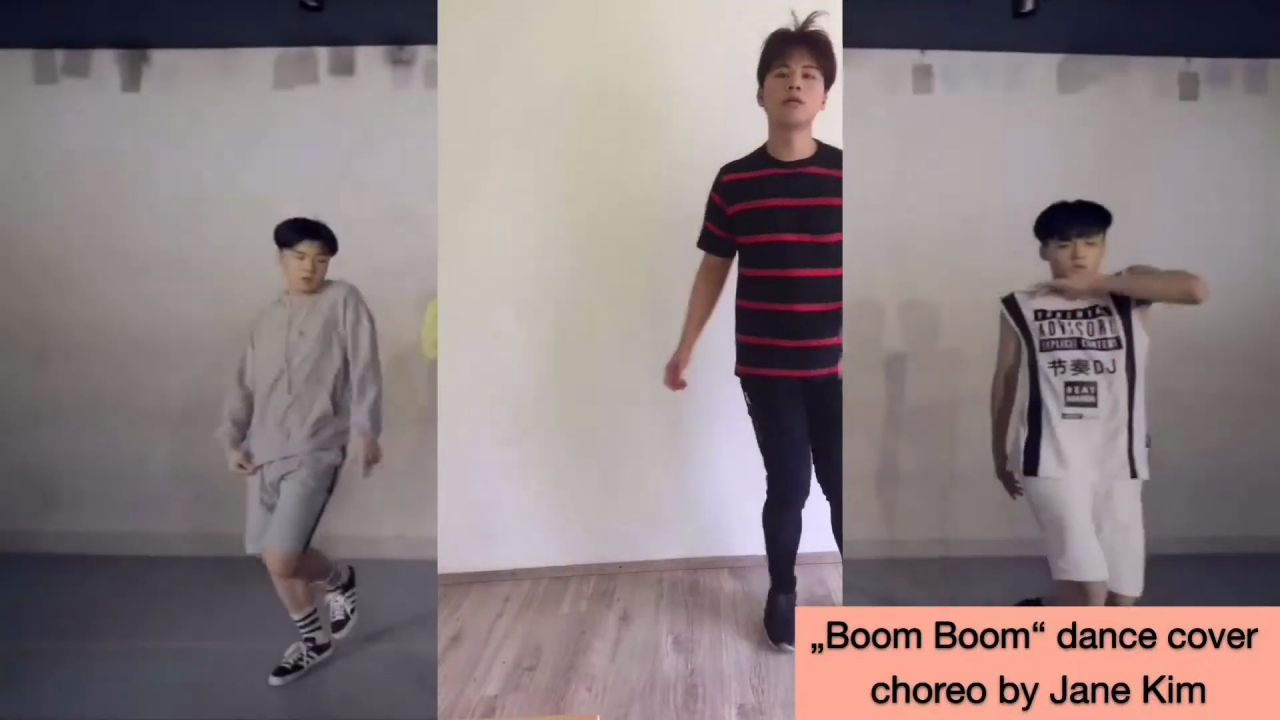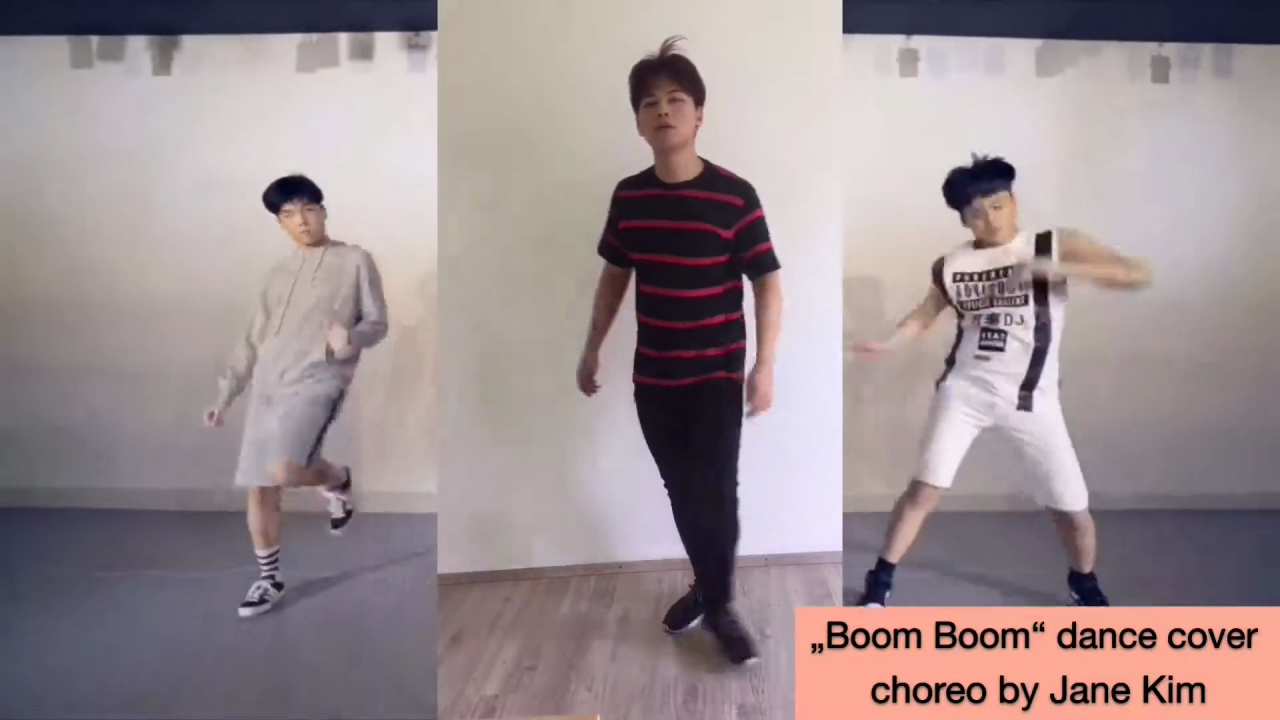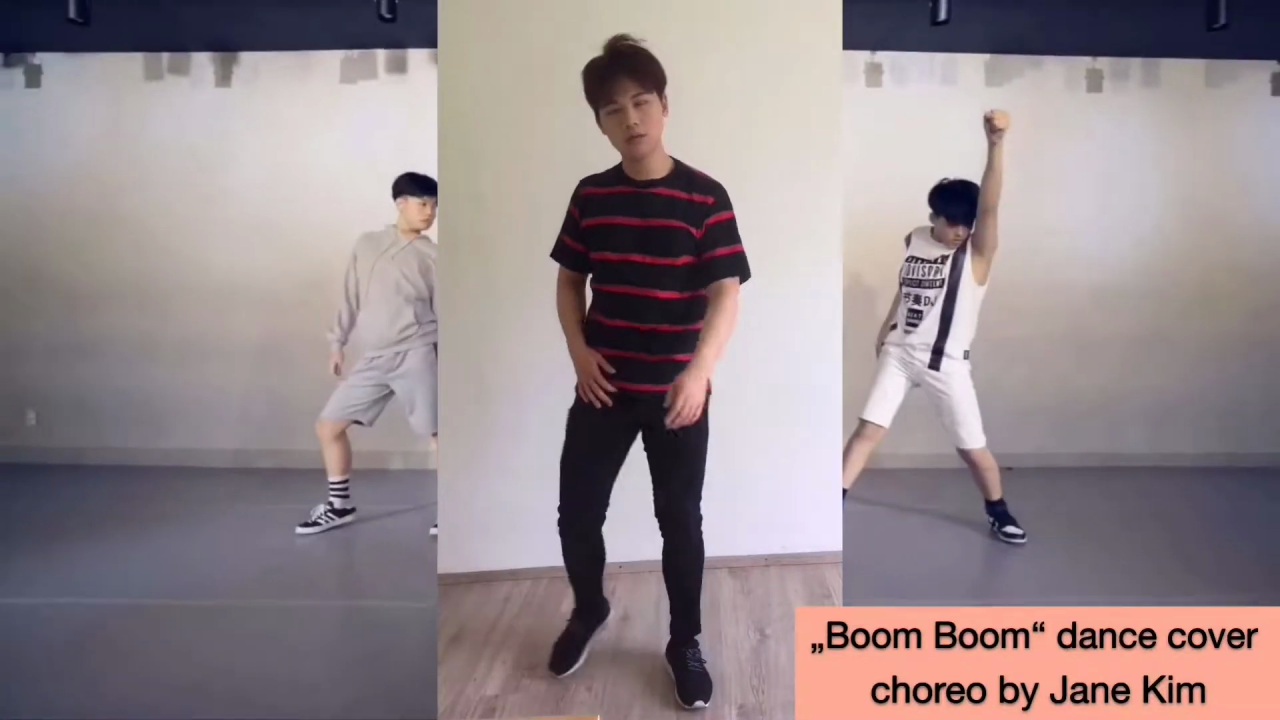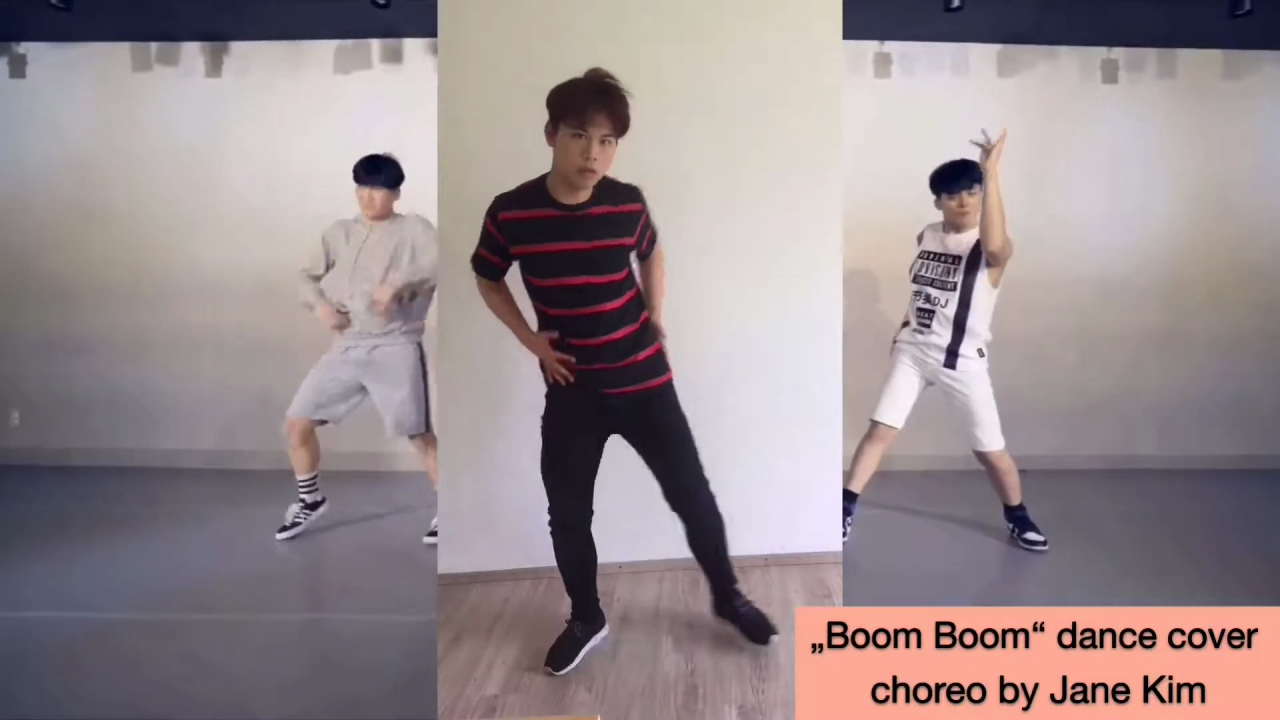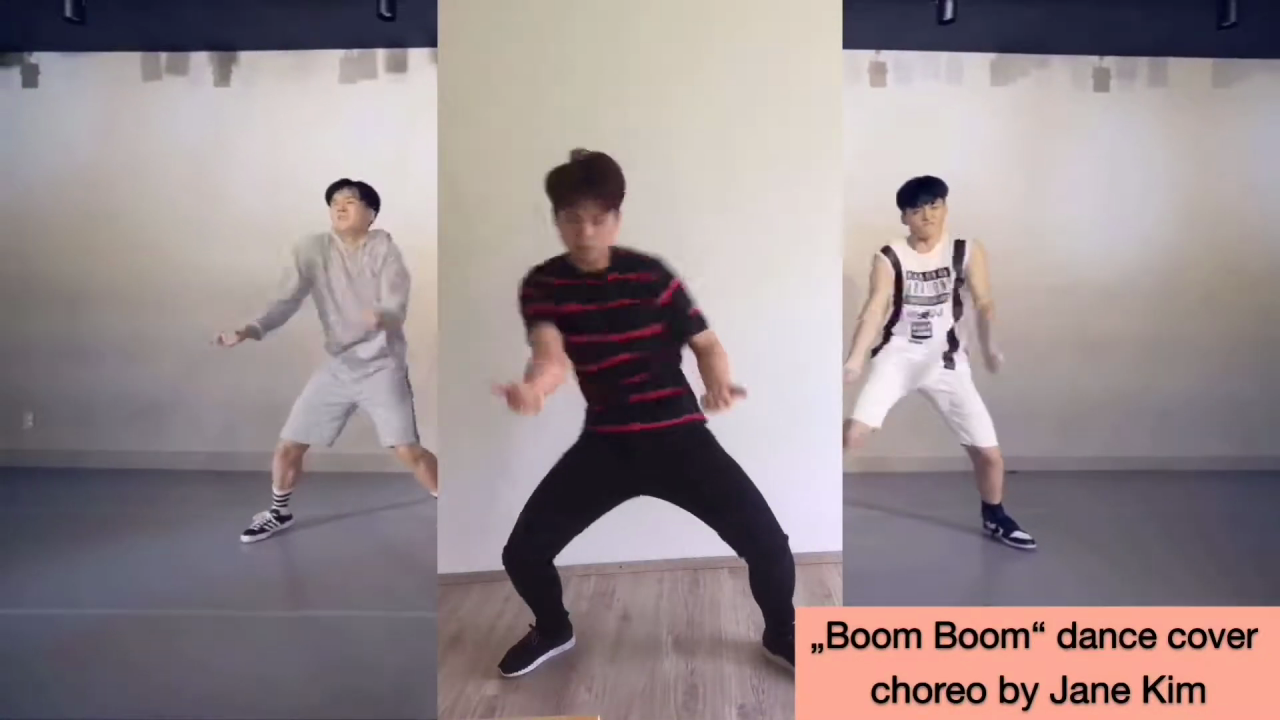
dt=1s
person 1, frame 1
left shoulder: (844, 175)
right shoulder: (735, 181)
right elbow: (713, 268)
right wrist: (684, 349)
left hip: (834, 364)
right hip: (766, 367)
left knee: (841, 487)
right knee: (789, 485)
right ankle: (781, 591)
person 1, frame 2
left shoulder: (734, 196)
right shoulder: (629, 196)
left elbow: (767, 284)
right elbow: (614, 277)
left wrist: (765, 364)
right wrist: (591, 351)
left hip: (713, 374)
right hip: (654, 374)
left knee: (712, 493)
right knee: (680, 490)
left ankle: (723, 610)
right ankle: (707, 585)
person 1, frame 3
left shoulder: (705, 196)
right shoulder: (590, 196)
left elbow: (725, 294)
right elbow: (569, 282)
left wrist: (697, 373)
right wrist: (579, 352)
left hip: (675, 386)
right hip: (605, 383)
left knee: (679, 518)
right knee: (577, 511)
left ankle: (685, 643)
right ankle: (588, 608)
person 1, frame 4
left shoulder: (627, 202)
right shoulder: (510, 212)
right elbow: (488, 280)
left wrist: (654, 321)
right wrist: (532, 342)
left hip: (643, 380)
right hip: (573, 389)
left knee: (691, 496)
right knee: (567, 514)
left ankle: (727, 596)
right ankle: (586, 616)
person 1, frame 5
left shoulder: (651, 276)
right shoulder: (542, 285)
left elbow: (704, 341)
right elbow: (551, 358)
left wrist: (718, 382)
right wrist: (532, 386)
left hip: (677, 434)
right hip: (604, 442)
left knee: (768, 542)
right knee: (522, 552)
left ankle: (782, 634)
right ankle: (553, 630)
person 2, frame 1
left shoulder: (1131, 288)
right shoulder: (1020, 307)
left elbow: (1196, 290)
right elbow: (1005, 380)
left wrist: (1098, 284)
right wrist: (999, 450)
left hip: (1120, 462)
right hip: (1051, 460)
left knee: (1122, 595)
right knee: (1089, 587)
person 2, frame 2
left shoulder: (1056, 246)
right shoulder: (951, 265)
left elbow: (1138, 274)
right elbow: (922, 316)
left wrist: (1068, 270)
right wrist: (889, 342)
left hip: (1032, 399)
right hip: (966, 392)
left knee: (1072, 507)
right knee: (925, 489)
left ankle: (1085, 588)
right ankle: (879, 583)
person 2, frame 3
left shoulder: (978, 251)
right shoulder: (914, 240)
left elbow: (989, 205)
left wrist: (995, 144)
right wrist: (885, 328)
left hip: (947, 363)
right hip: (899, 353)
left knee: (973, 447)
right knee: (869, 429)
left ankle: (999, 512)
person 2, frame 4
left shoulder: (993, 250)
right shoulder: (927, 236)
left elbow: (995, 242)
left wrist: (990, 169)
right wrist: (902, 330)
left hip: (963, 361)
right hip: (913, 351)
left knee: (991, 450)
right knee: (880, 430)
left ankle: (1018, 518)
right ankle: (844, 510)
person 2, frame 5
left shoulder: (966, 252)
right shoulder: (890, 257)
left elbow: (984, 302)
right elbow: (875, 308)
left wrist: (988, 344)
right wrist: (855, 359)
left hip: (946, 362)
right hip: (898, 354)
left knee: (988, 451)
right knee: (854, 432)
left ankle: (994, 517)
person 3, frame 1
left shoulder: (343, 300)
right shoulder: (267, 318)
left elbow: (364, 369)
right elbow: (244, 385)
left wrist: (366, 430)
right wrist: (232, 442)
left hip: (315, 453)
right hip: (265, 455)
left knee: (282, 559)
right knee: (278, 563)
left ankle: (339, 581)
right ankle: (313, 639)
person 3, frame 2
left shoulder: (355, 261)
right shoulder: (279, 272)
left elbow: (378, 323)
right elbow: (253, 338)
left wrist: (351, 336)
right wrist: (226, 393)
left hip: (318, 384)
right hip: (268, 390)
left knee: (281, 472)
right knee: (259, 491)
left ankle: (337, 479)
right ankle: (269, 579)
person 3, frame 3
left shoulder: (432, 255)
right shoulder: (367, 244)
left elbow: (442, 311)
right elbow: (351, 298)
right wrist: (337, 343)
left hip: (416, 355)
right hip: (373, 357)
left knee: (437, 432)
right knee: (328, 425)
right ankle: (340, 505)
person 3, frame 4
left shoulder: (413, 228)
right shoulder: (339, 232)
left elbow: (441, 262)
right elbow: (309, 275)
left wrist: (401, 284)
right wrist: (320, 304)
left hip: (396, 348)
right hip: (346, 349)
left knee: (418, 435)
right knee: (297, 424)
right ankle: (310, 501)
person 3, frame 5
left shoulder: (382, 246)
right shoulder: (312, 249)
left elbow: (397, 306)
right elbow: (287, 299)
left wrist: (382, 317)
right wrist: (253, 329)
left hip: (382, 369)
right hip: (336, 369)
left knee: (408, 450)
right knee: (288, 447)
right ankle: (279, 512)
